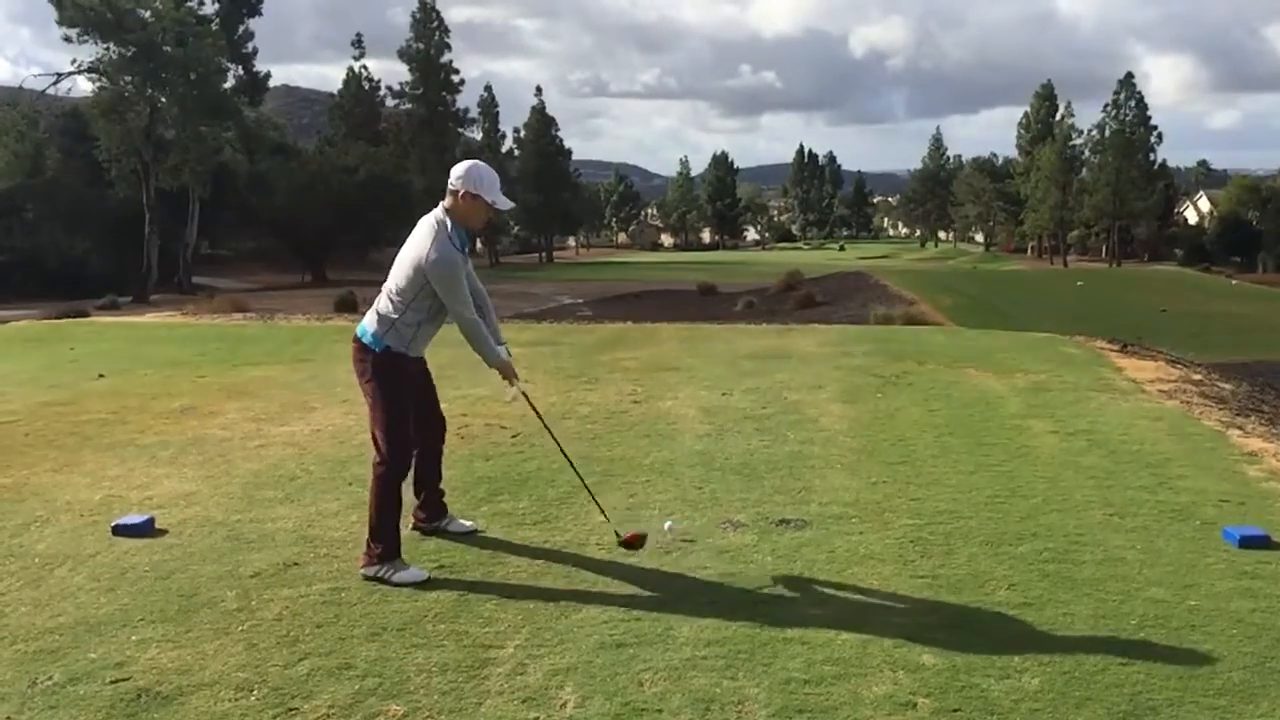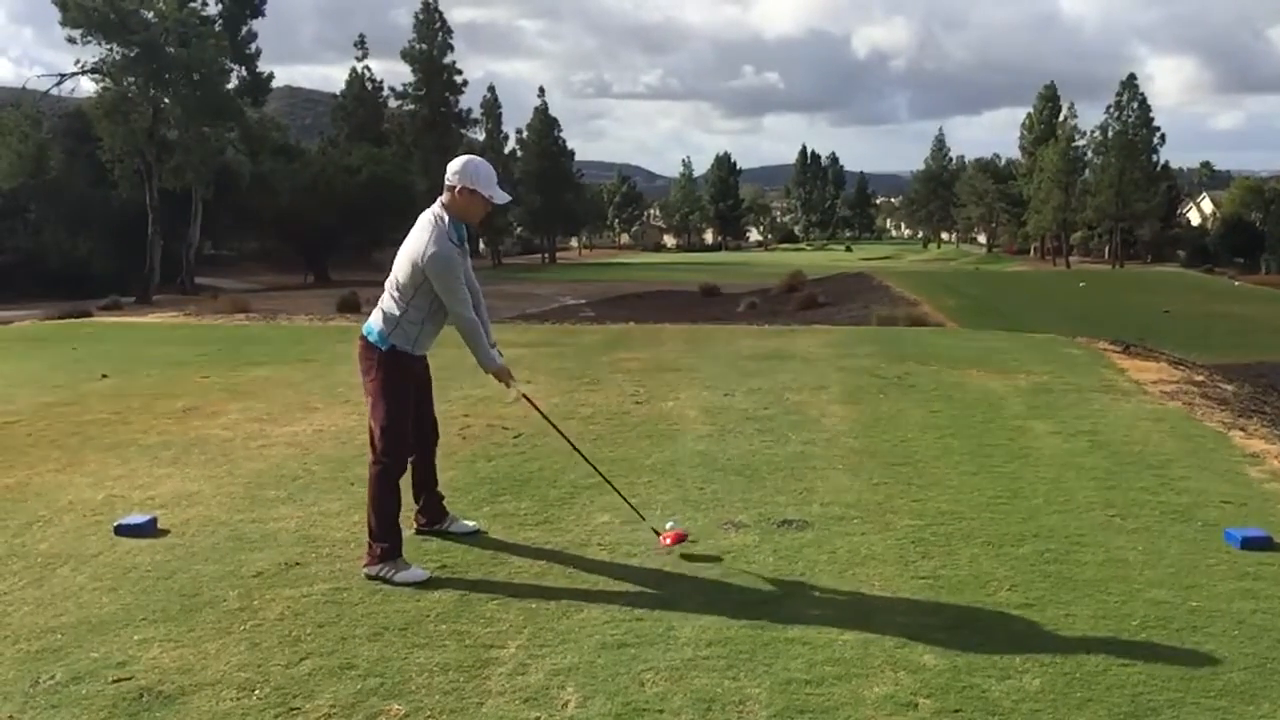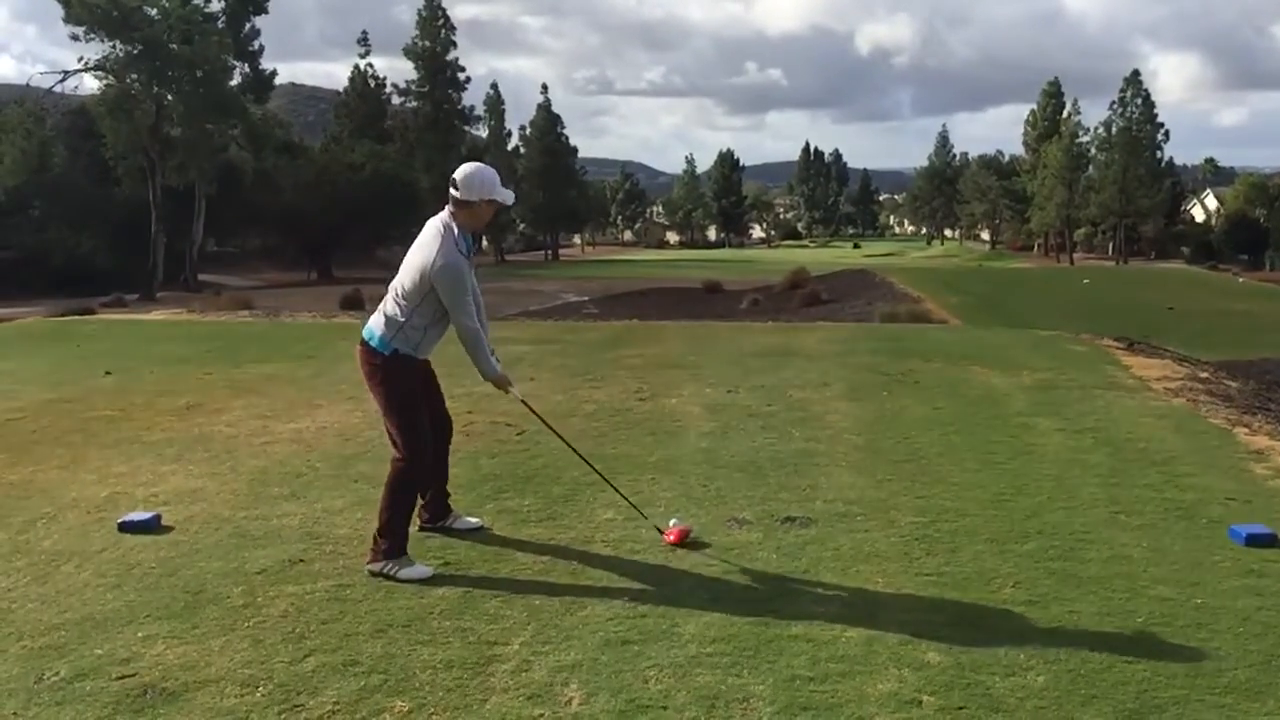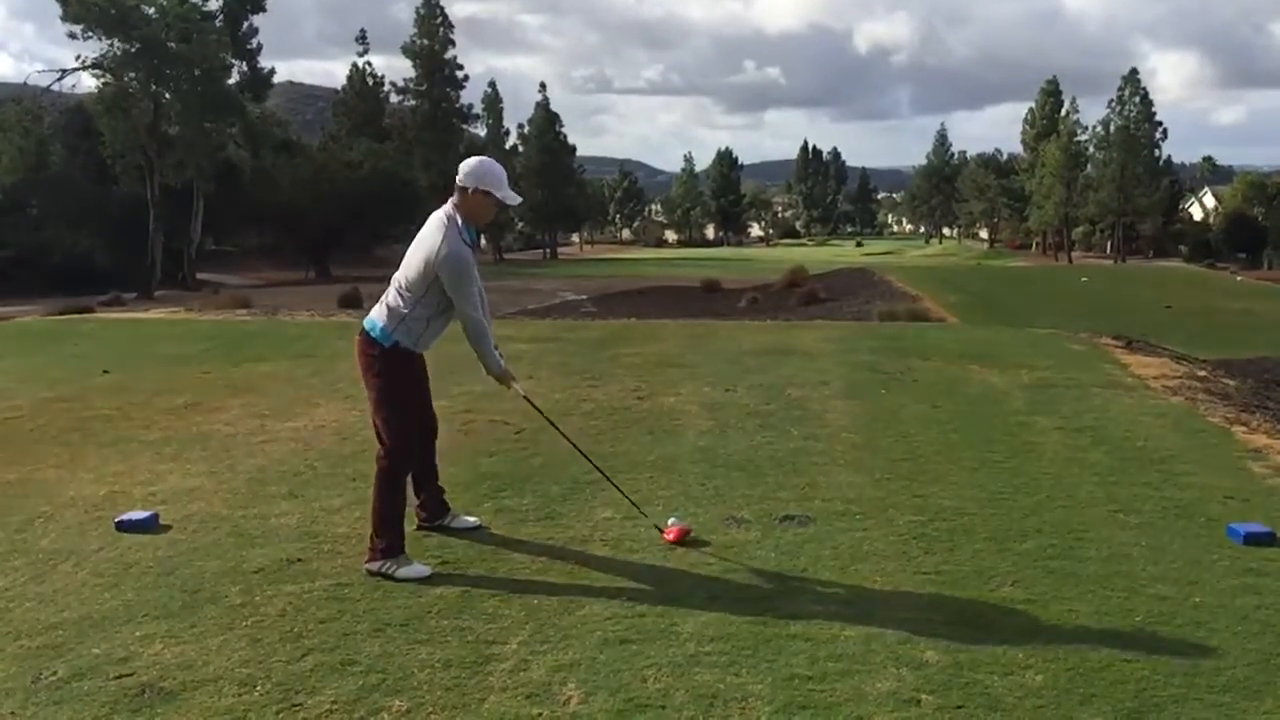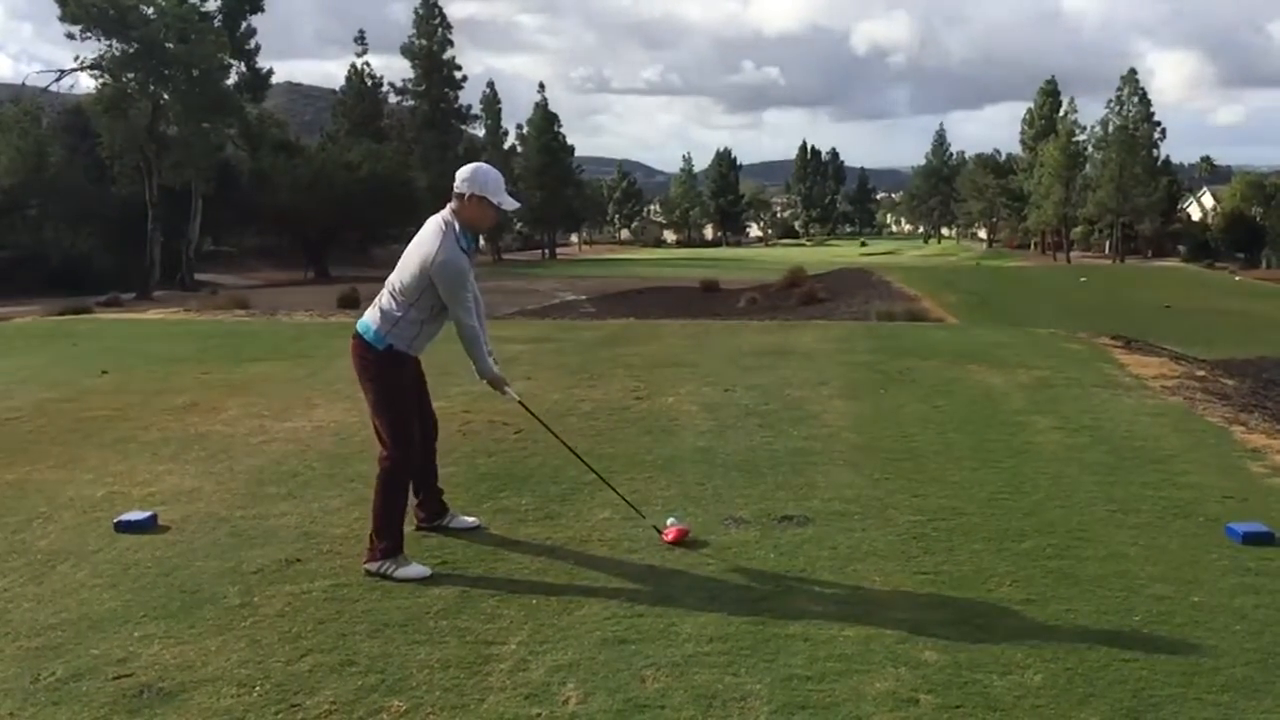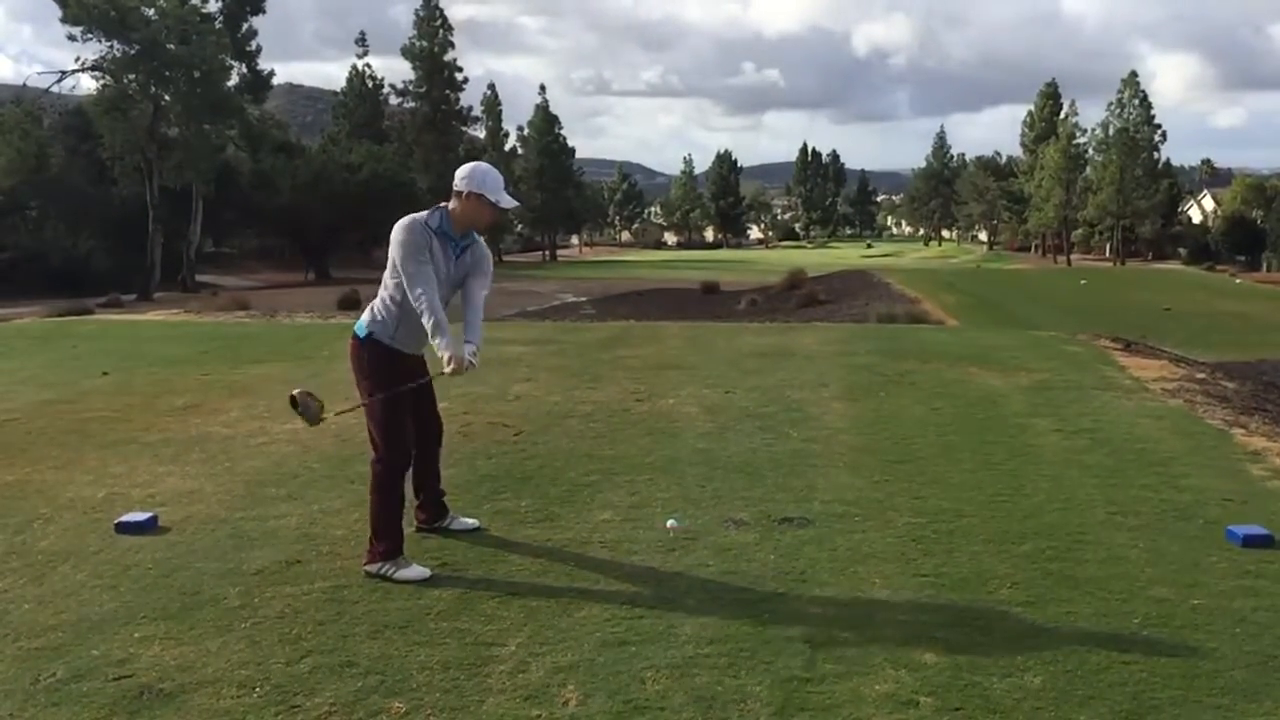
dt=0.5s
person 1, frame 1
left shoulder: (449, 230)
right shoulder: (438, 251)
left elbow: (475, 291)
right elbow: (465, 316)
left wrist: (500, 347)
right wrist: (496, 361)
left hip: (405, 350)
right hip: (382, 353)
left knee: (432, 431)
right knee: (396, 452)
left ankle: (430, 513)
right ankle: (379, 556)
person 1, frame 2
left shoulder: (451, 226)
right shoulder: (437, 247)
left elbow: (471, 292)
right elbow: (462, 314)
left wrist: (492, 348)
right wrist: (491, 363)
left hip: (410, 350)
right hip: (387, 351)
left knee: (424, 436)
right knee: (391, 452)
left ankle: (431, 515)
right ankle: (381, 556)
person 1, frame 3
left shoulder: (447, 228)
right shoulder: (447, 258)
left elbow: (474, 300)
right elbow: (466, 325)
left wrist: (490, 355)
right wrist: (490, 371)
left hip: (406, 351)
right hip: (388, 355)
left knee: (439, 430)
right knee: (413, 449)
left ankle: (435, 511)
right ankle: (386, 552)
person 1, frame 4
left shoulder: (450, 221)
right shoulder: (452, 249)
left elbow: (476, 297)
right elbow: (470, 316)
left wrist: (493, 352)
right wrist: (495, 365)
left hip: (403, 345)
right hip: (386, 349)
left knee: (424, 430)
right knee: (398, 447)
left ankle: (433, 510)
right ankle: (384, 553)
person 1, frame 5
left shoulder: (451, 230)
right shoulder: (447, 254)
left elbow: (473, 299)
right elbow: (464, 321)
left wrist: (488, 356)
right wrist: (487, 370)
left hip: (398, 347)
right hip: (380, 350)
left knee: (424, 431)
right knee: (401, 448)
left ankle: (431, 510)
right ankle: (382, 552)
person 1, frame 6
left shoulder: (478, 251)
right shoulder: (412, 230)
left elbow: (474, 302)
right elbow: (422, 294)
left wrist: (467, 347)
right wrist: (446, 343)
left hip: (410, 351)
right hip: (376, 348)
left knee: (429, 433)
right knee: (394, 450)
left ankle: (432, 512)
right ankle: (383, 554)
